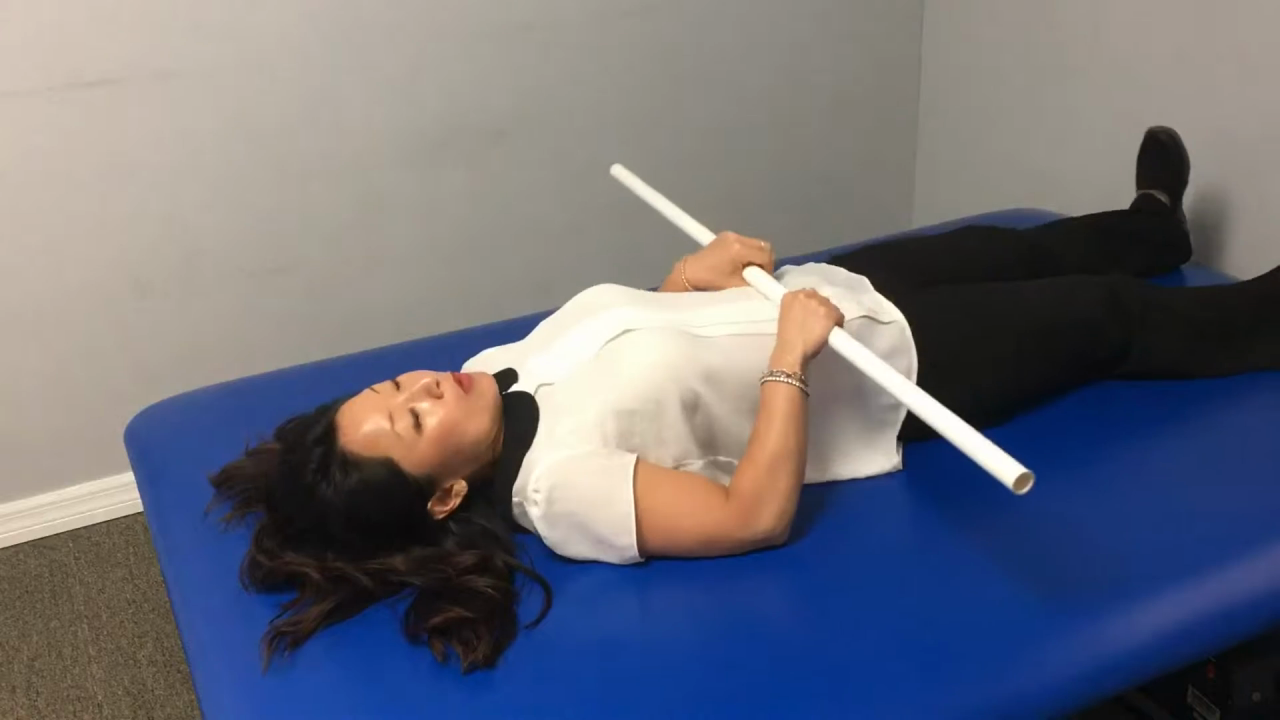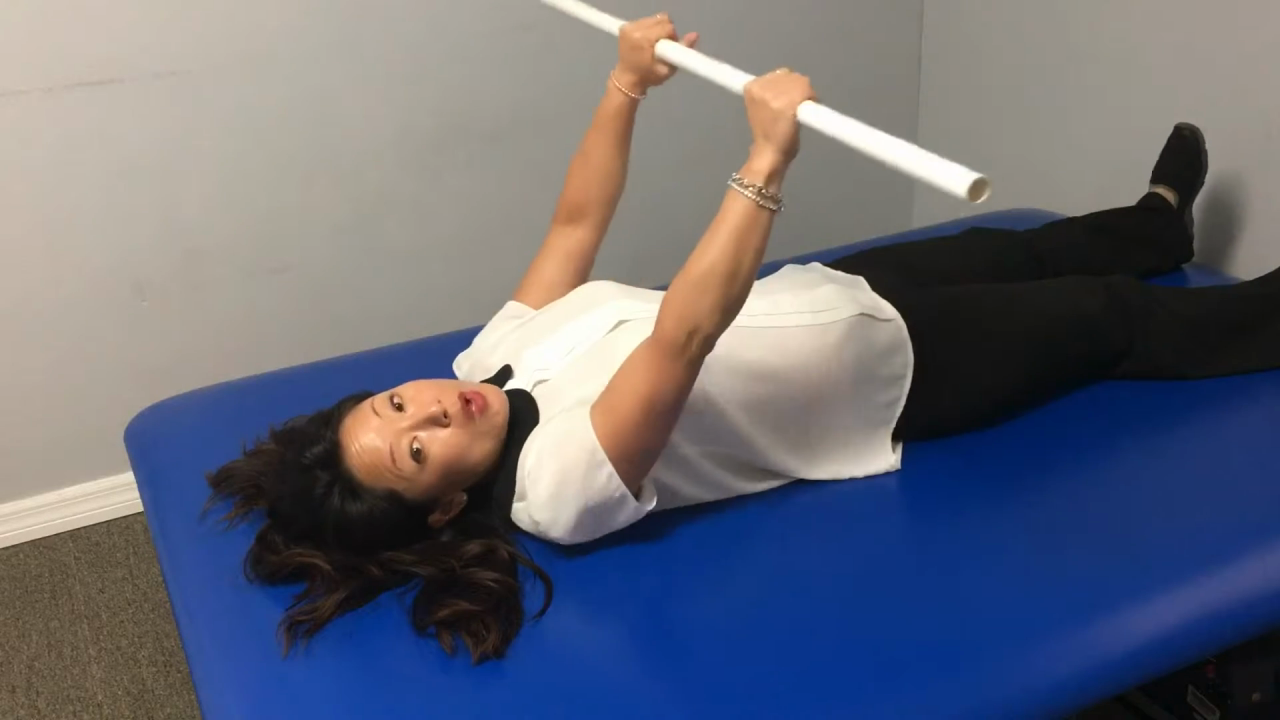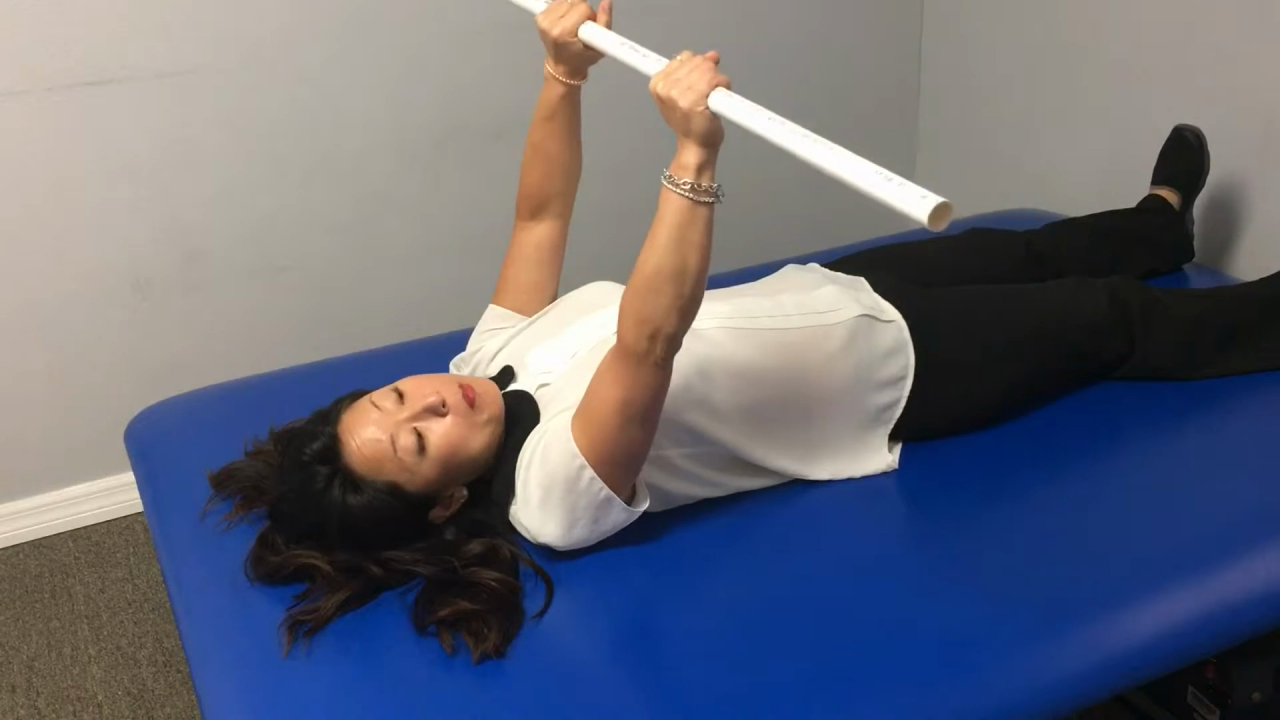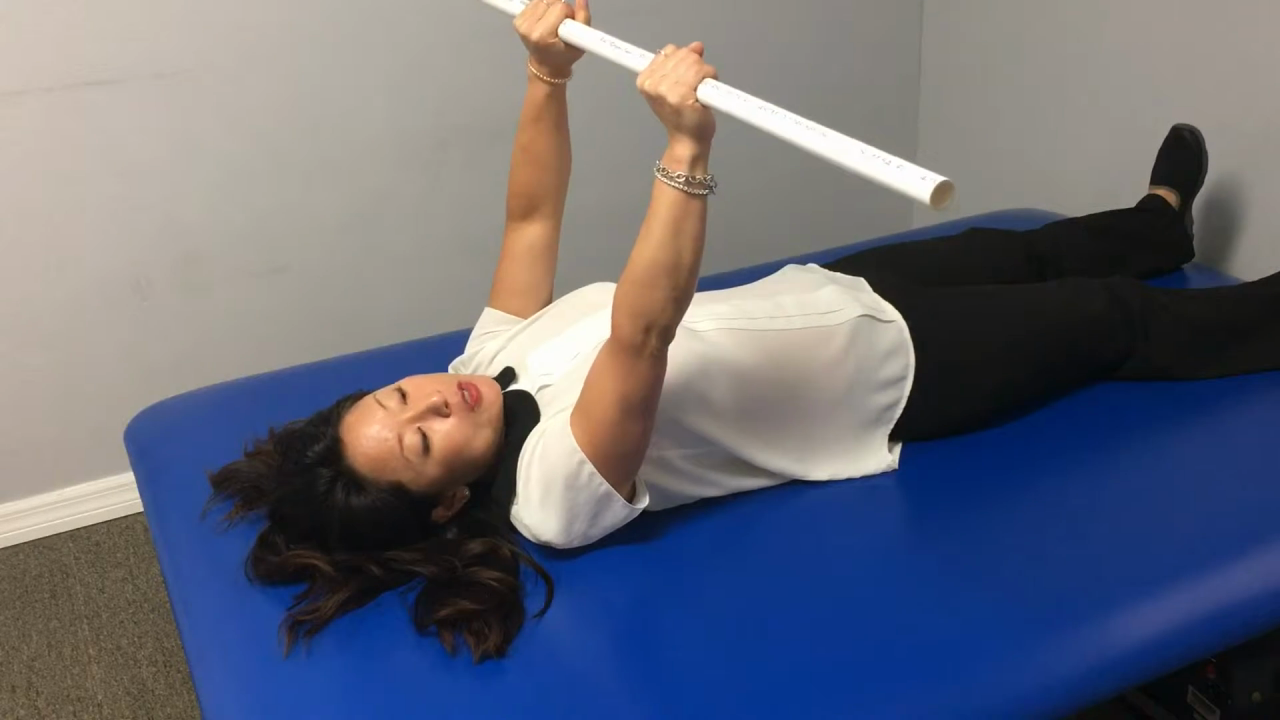
dt=1s
person 1, frame 1
left shoulder: (499, 368)
right shoulder: (556, 489)
right elbow: (757, 515)
left wrist: (689, 281)
right wrist: (789, 355)
left hip: (831, 284)
right hip: (892, 363)
left knee: (1009, 249)
right knee: (1111, 320)
left ankle: (1150, 220)
person 1, frame 2
left shoulder: (497, 357)
right shoulder: (561, 483)
left elbow: (578, 220)
right elbow: (688, 331)
left wrist: (625, 86)
right wrist: (765, 161)
left hip: (833, 290)
right hip: (889, 370)
left knee: (1009, 248)
right knee: (1110, 320)
left ankle: (1157, 219)
person 1, frame 3
left shoulder: (493, 354)
right shoulder: (557, 492)
left elbow: (542, 214)
right elbow: (649, 340)
right wrist: (694, 153)
left hip: (827, 291)
right hip: (894, 364)
left knee: (1010, 250)
right knee: (1113, 323)
left ankle: (1160, 220)
person 1, frame 4
left shoulder: (492, 358)
right shoulder: (556, 491)
left elbow: (532, 216)
right elbow: (642, 333)
right wrist: (685, 148)
left hip: (829, 289)
right hip: (890, 364)
left knee: (1013, 251)
right knee: (1116, 323)
left ankle: (1158, 222)
